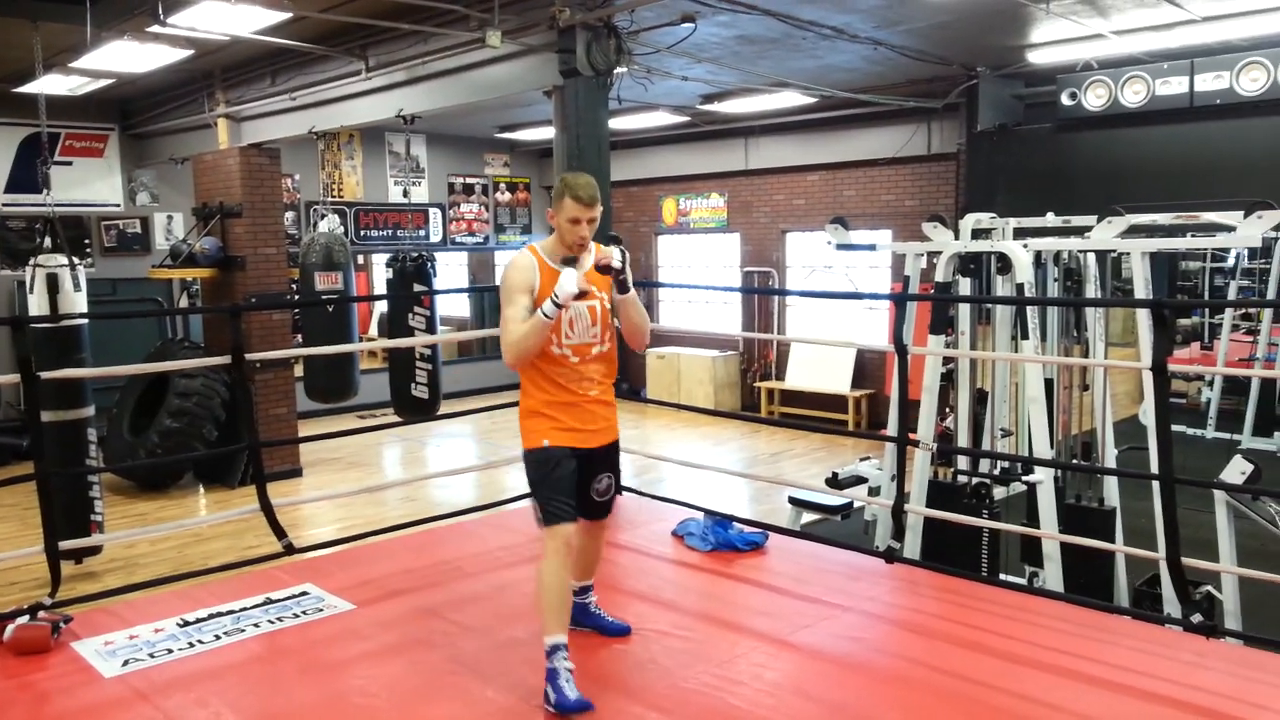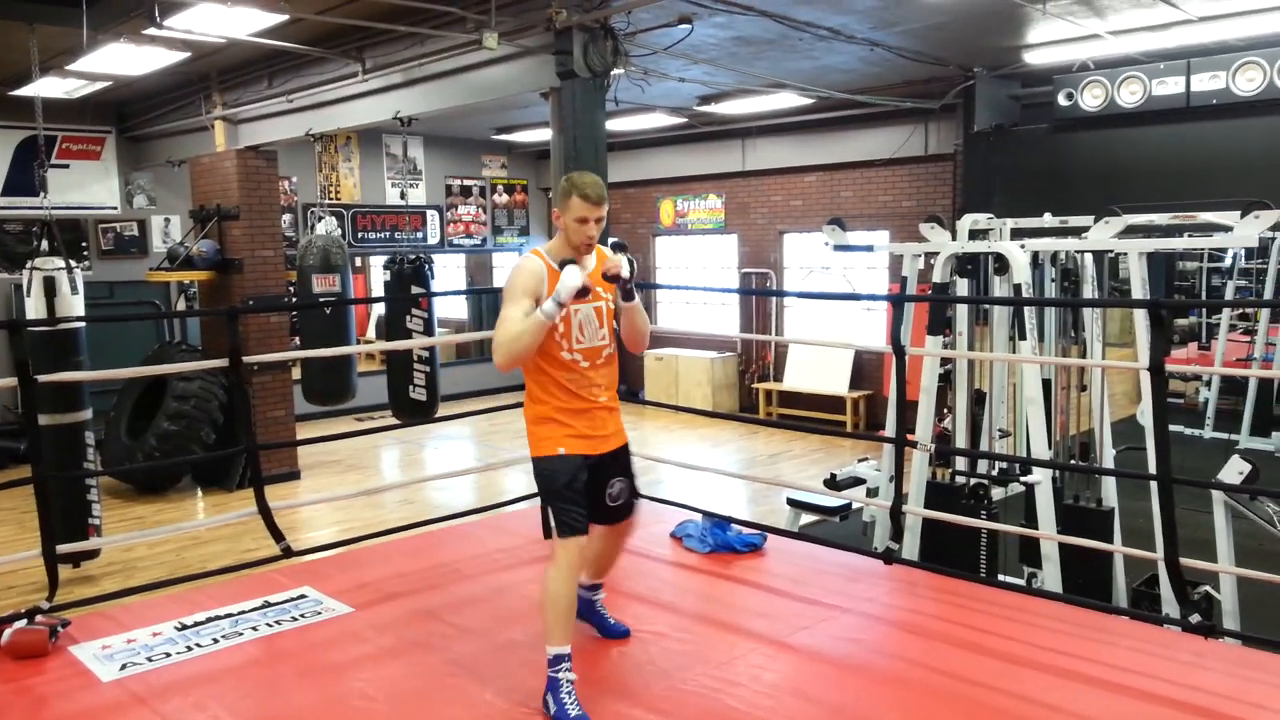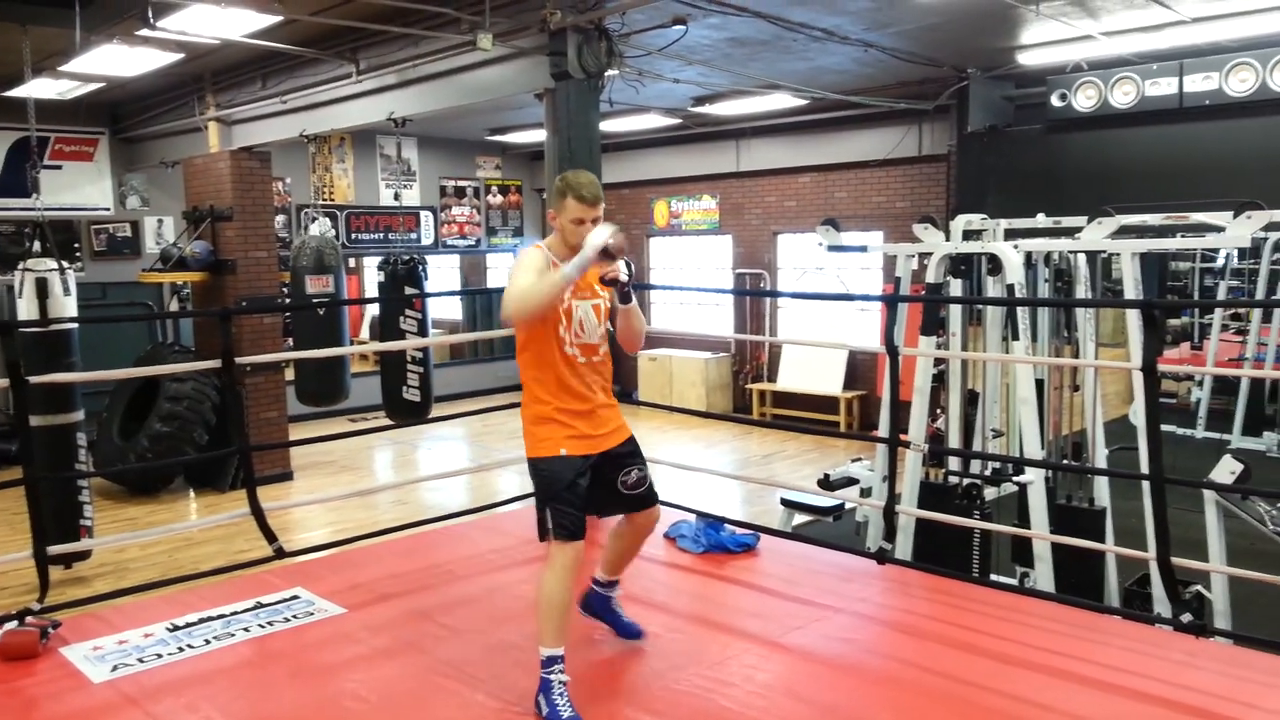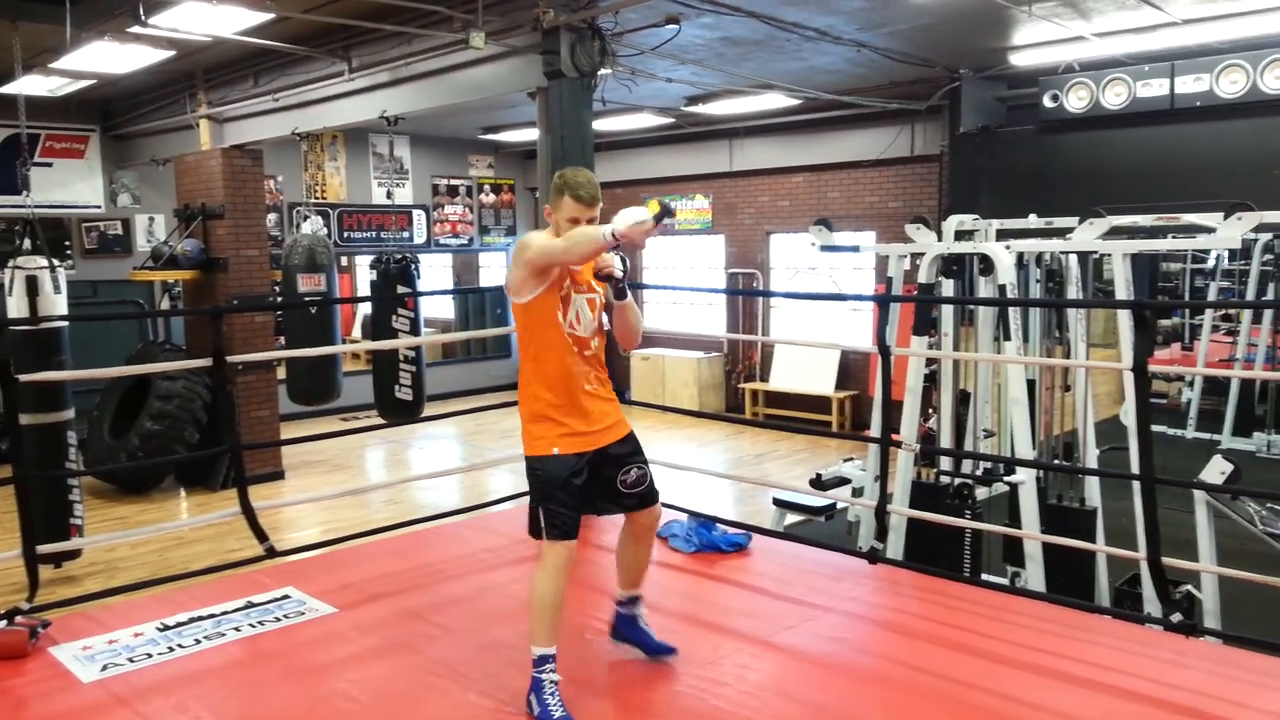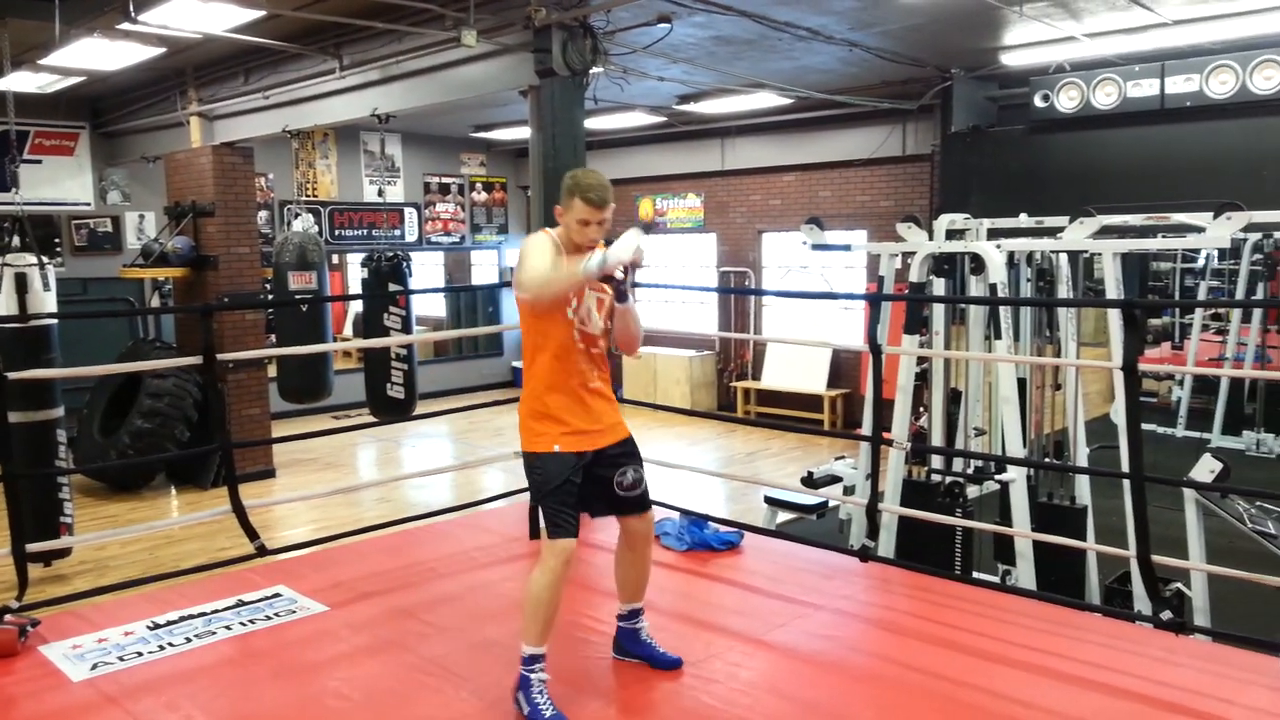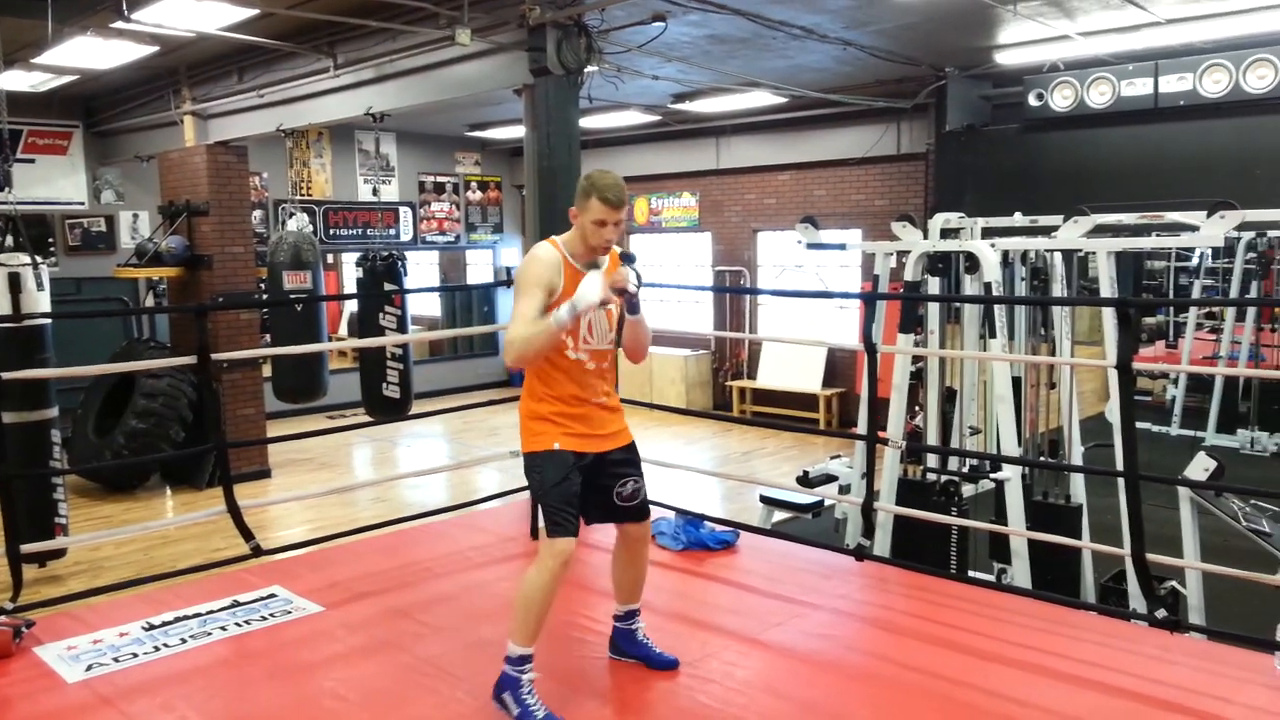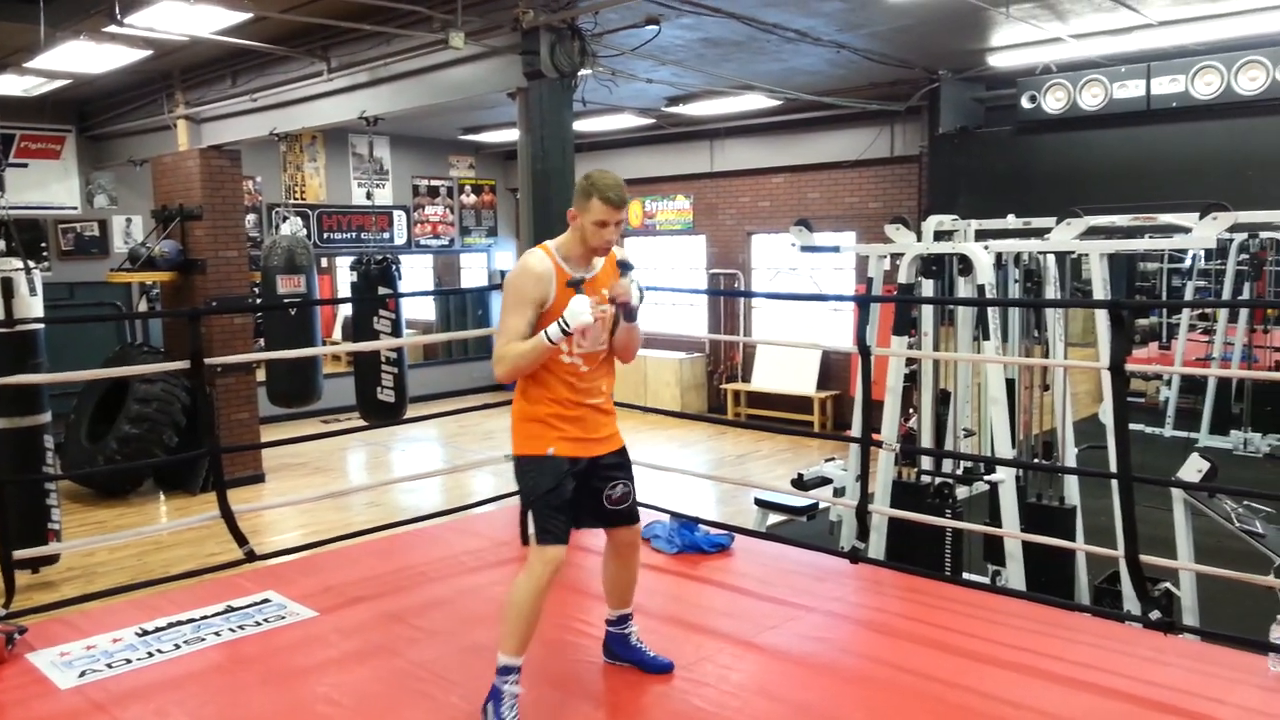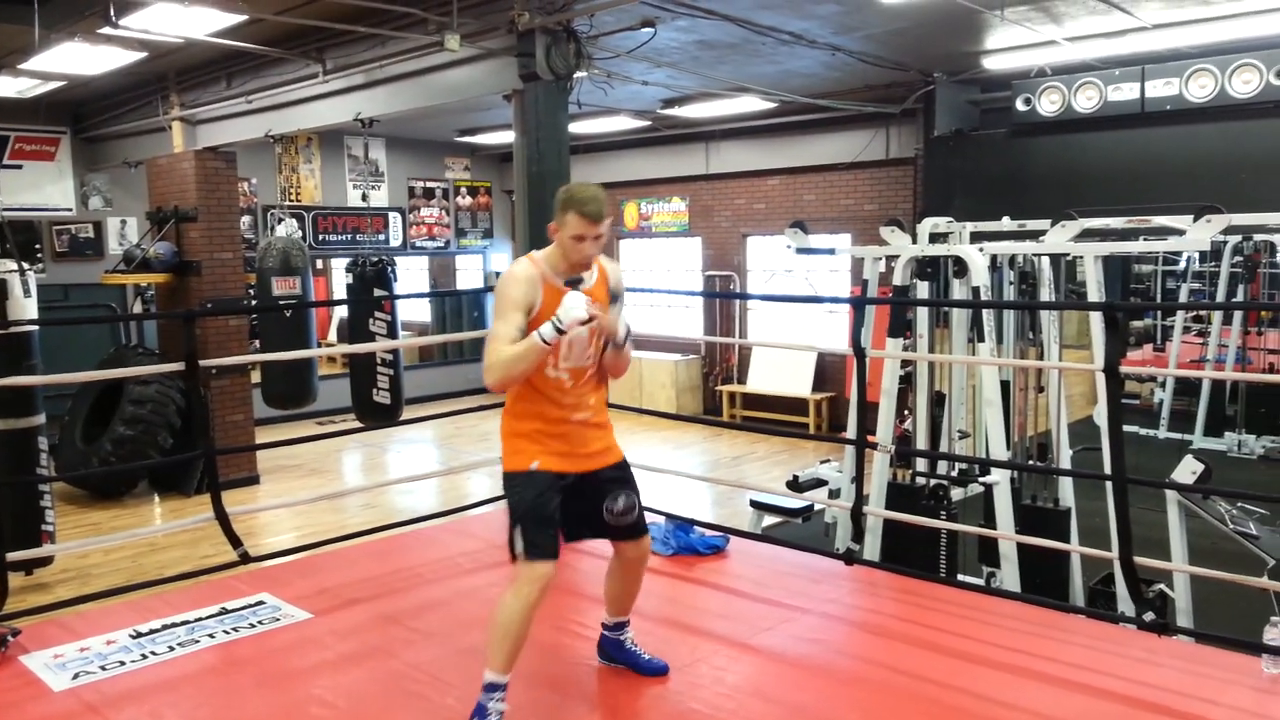
dt=0.1s
person 1, frame 1
left shoulder: (607, 260)
right shoulder: (525, 268)
left elbow: (639, 340)
right elbow: (512, 355)
left wrist: (622, 284)
right wrist: (556, 300)
left hip: (599, 420)
right hip: (549, 426)
left knee: (595, 520)
right knee: (560, 535)
left ankle: (581, 603)
right ankle: (558, 668)
person 1, frame 2
left shoulder: (609, 264)
right shoulder: (530, 270)
left elbow: (637, 343)
right elbow: (504, 356)
left wrist: (627, 289)
right wrist: (557, 298)
left hip: (606, 426)
right hip: (557, 432)
left knee: (619, 523)
right knee: (569, 546)
left ankle: (589, 598)
person 1, frame 3
left shoulder: (601, 261)
right shoulder: (532, 263)
left elbow: (634, 343)
right elbow: (519, 309)
left wrist: (621, 291)
right wrist: (584, 253)
left hip: (606, 420)
right hip: (557, 432)
left knee: (643, 514)
right knee: (565, 550)
left ankle: (601, 593)
person 1, frame 4
left shoulder: (597, 258)
right shoulder: (532, 250)
left elbow: (628, 341)
right elbow: (560, 248)
left wrist: (618, 287)
right wrist: (623, 225)
left hip: (604, 418)
right hip: (553, 430)
left knee: (645, 514)
right knee: (559, 550)
left ankle: (627, 616)
person 1, frame 5
left shoulder: (611, 261)
right shoulder: (540, 246)
left elbow: (628, 344)
right elbow: (533, 288)
left wrist: (622, 288)
right wrist: (605, 258)
left hip: (603, 420)
right hip: (552, 428)
left knee: (639, 523)
right knee: (558, 549)
left ankle: (629, 631)
right ankle: (531, 674)
person 1, frame 6
left shoulder: (617, 264)
right shoulder: (545, 262)
left elbow: (637, 353)
right elbow: (515, 355)
left wrist: (631, 303)
right wrist: (574, 308)
left hip: (607, 424)
right hip: (553, 430)
left knee: (636, 529)
right knee: (557, 550)
left ankle: (626, 631)
right ankle: (515, 675)
person 1, frame 7
left shoulder: (616, 264)
right shoulder: (535, 268)
left elbow: (626, 354)
right elbow: (503, 367)
left wrist: (630, 314)
right wrist: (564, 325)
left hip: (599, 431)
right hip: (545, 436)
left knee: (626, 532)
right knee: (546, 558)
left ankle: (619, 636)
person 1, frame 8
left shoulder: (608, 277)
right shoulder: (523, 277)
right elbow: (495, 375)
left wrist: (619, 339)
right wrist: (558, 326)
left hip: (595, 445)
right hip: (534, 451)
left knee: (635, 546)
right knee: (534, 574)
left ankle: (615, 639)
